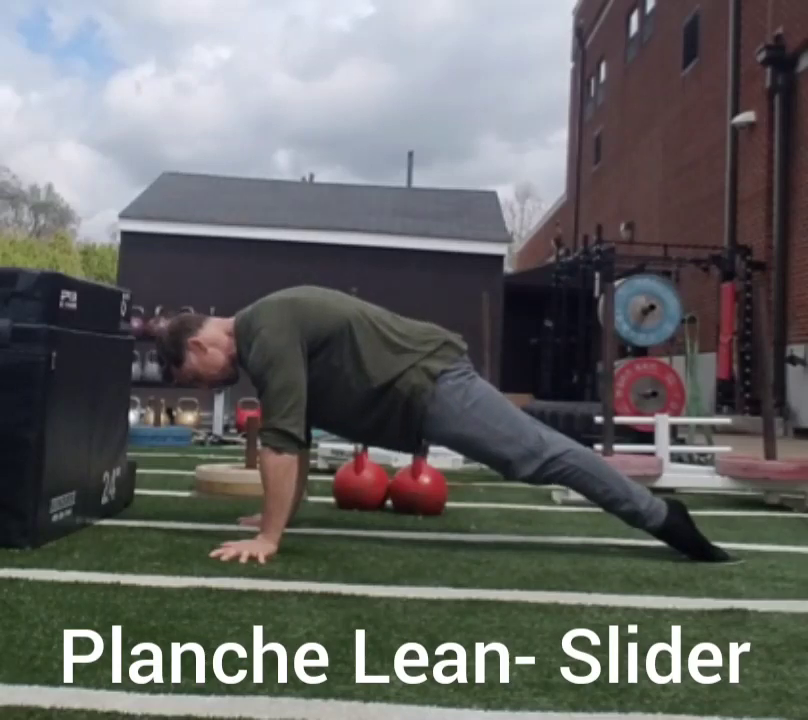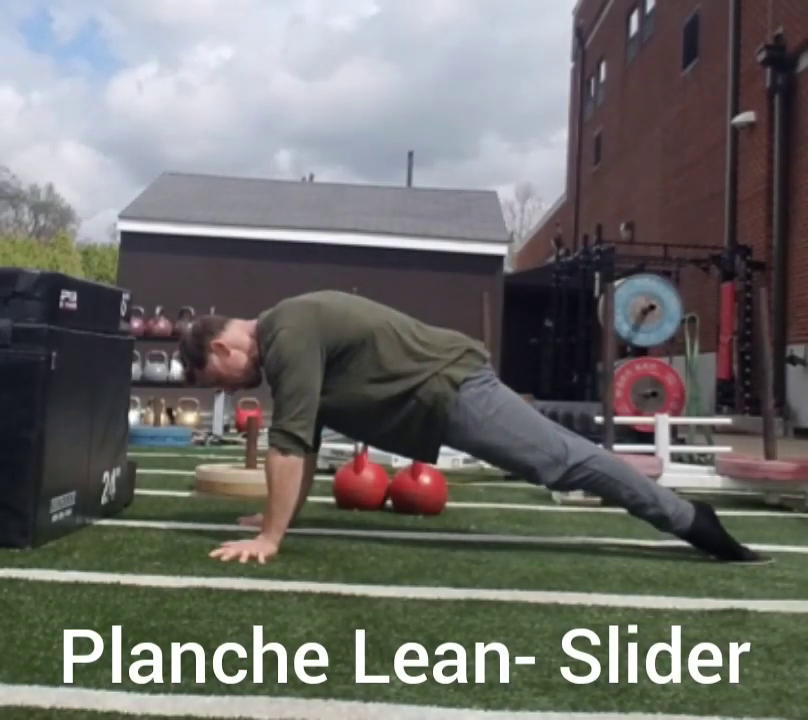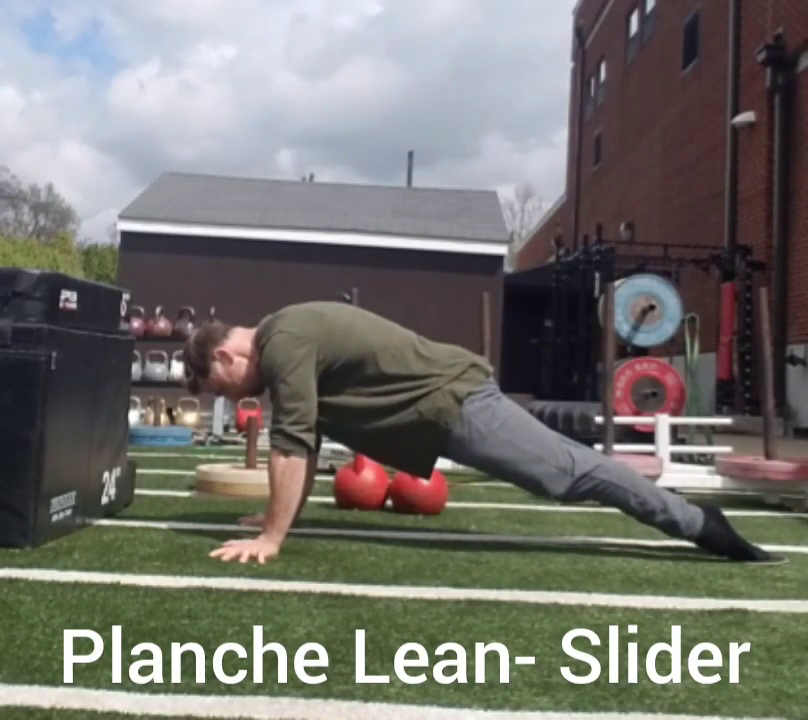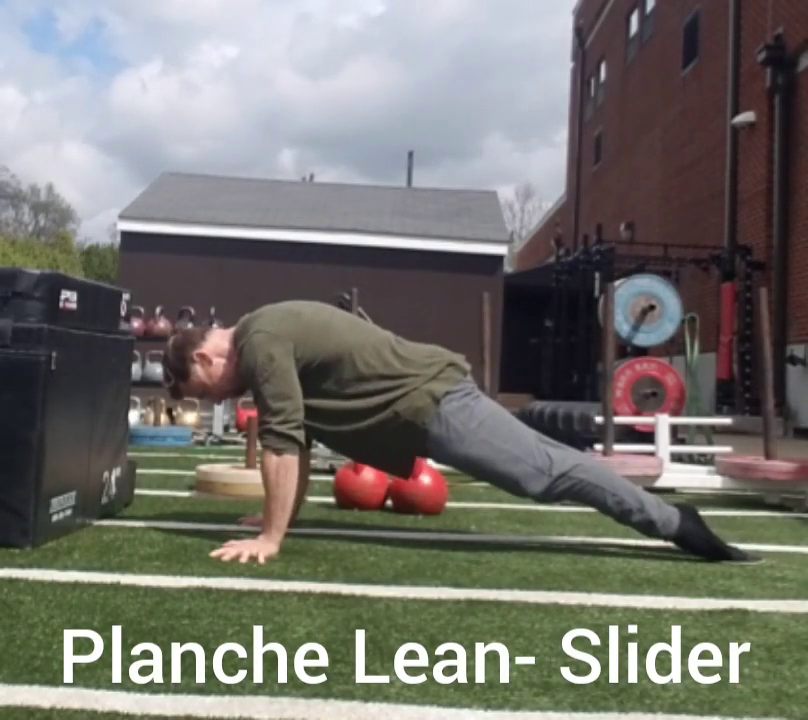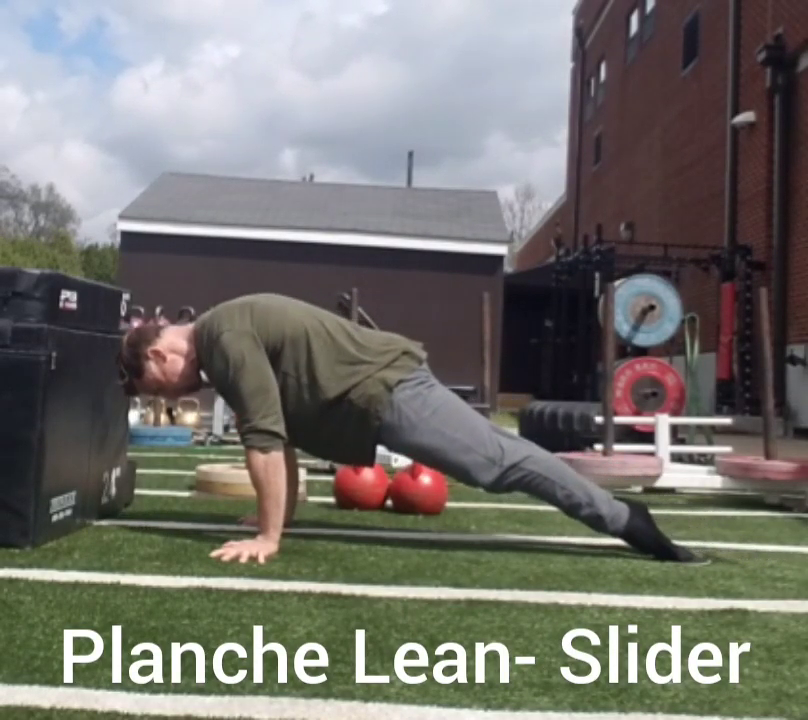
dt=1s
person 1, frame 1
left shoulder: (266, 337)
right shoulder: (265, 331)
left elbow: (280, 441)
right elbow: (295, 436)
left wrist: (267, 538)
right wrist: (280, 513)
left hip: (429, 383)
right hip: (423, 382)
left knee: (542, 457)
right knee: (541, 455)
left ankle: (662, 519)
right ankle: (660, 519)
person 1, frame 2
left shoulder: (288, 336)
right shoulder: (285, 333)
left elbow: (289, 442)
right elbow: (307, 440)
left wrist: (269, 537)
right wrist: (281, 514)
left hip: (451, 389)
right hip: (444, 388)
left knee: (567, 463)
right knee: (566, 459)
left ankle: (691, 521)
right ankle: (689, 522)
person 1, frame 3
left shoulder: (282, 345)
right shoulder: (286, 335)
left elbow: (290, 445)
right elbow: (306, 442)
left wrist: (270, 538)
right wrist: (279, 514)
left hip: (453, 403)
right hip: (450, 396)
left knee: (571, 473)
right knee: (570, 466)
left ankle: (699, 525)
right ankle: (698, 525)
person 1, frame 4
left shoulder: (258, 346)
right shoulder: (268, 333)
left elbow: (281, 442)
right elbow: (299, 437)
left wrist: (270, 538)
right wrist: (281, 513)
left hip: (429, 403)
right hip: (431, 392)
left knee: (546, 471)
right knee: (546, 462)
left ankle: (675, 524)
right ankle: (674, 522)
person 1, frame 5
left shoulder: (222, 339)
right shoulder: (226, 333)
left elbow: (264, 438)
right elbow: (277, 430)
left wrist: (268, 536)
right wrist: (278, 513)
left hip: (385, 390)
right hip: (385, 384)
left knee: (501, 462)
right knee: (500, 456)
left ankle: (624, 521)
right ankle: (623, 519)
